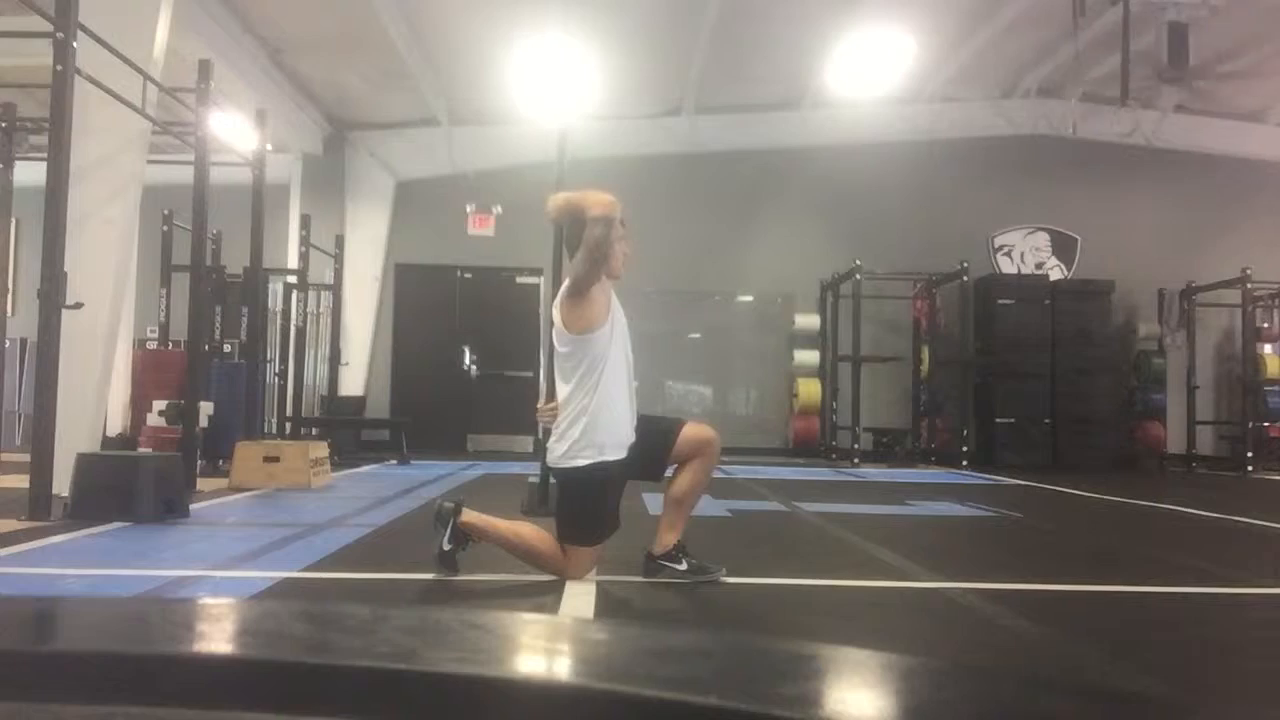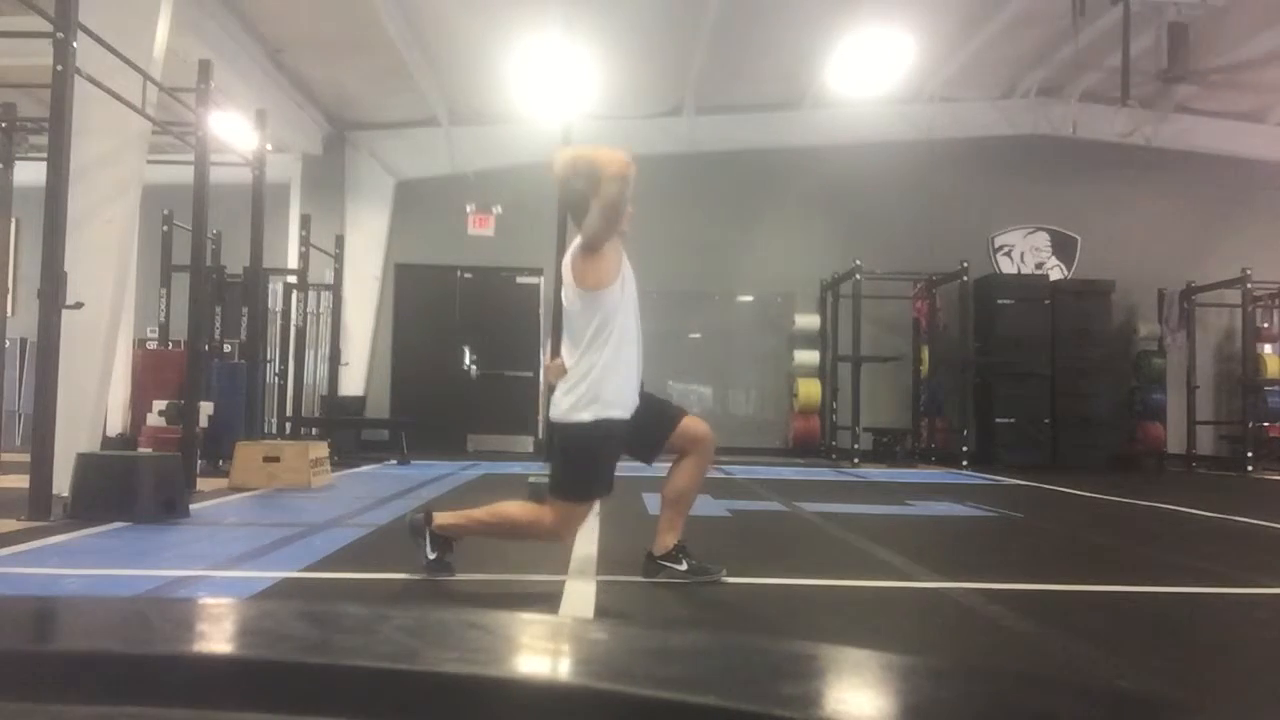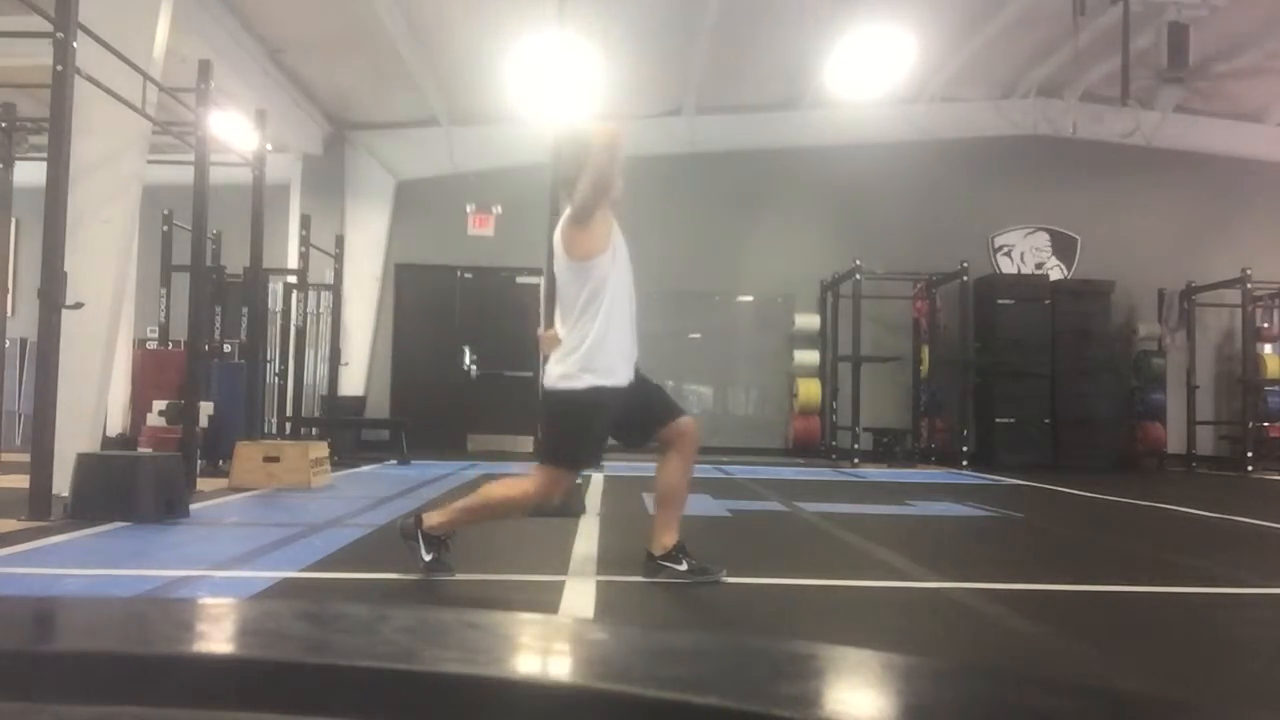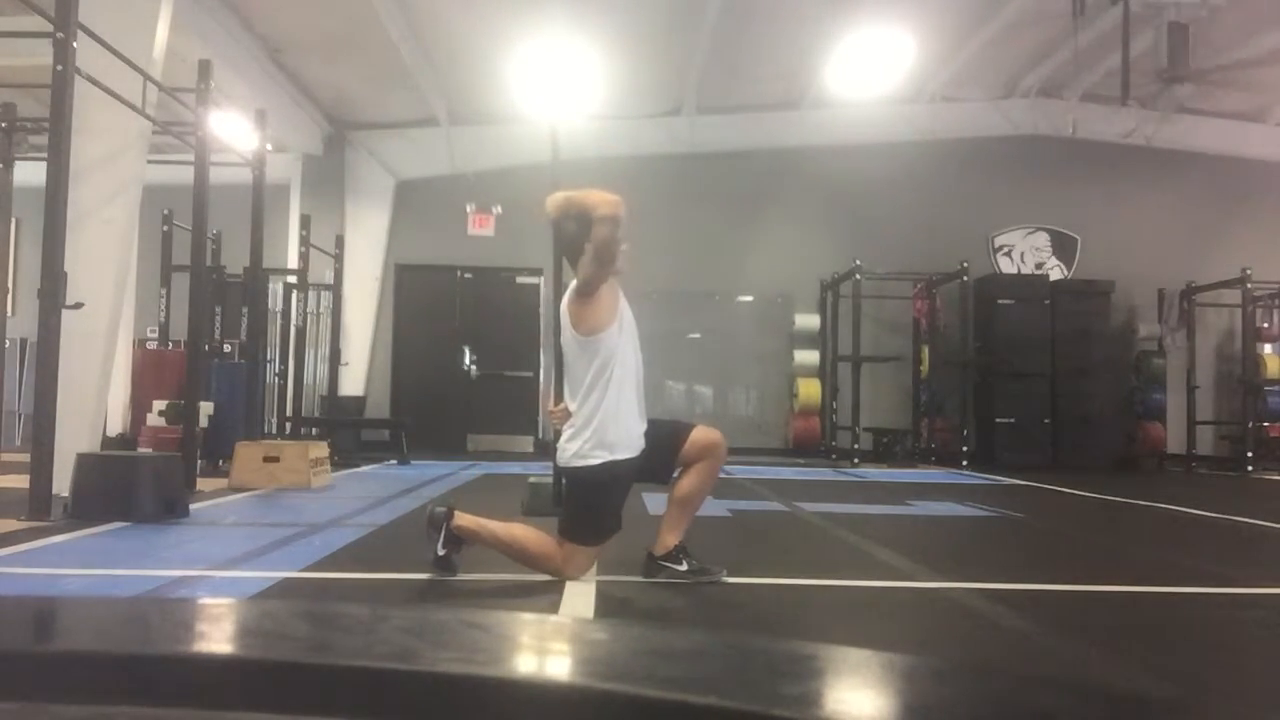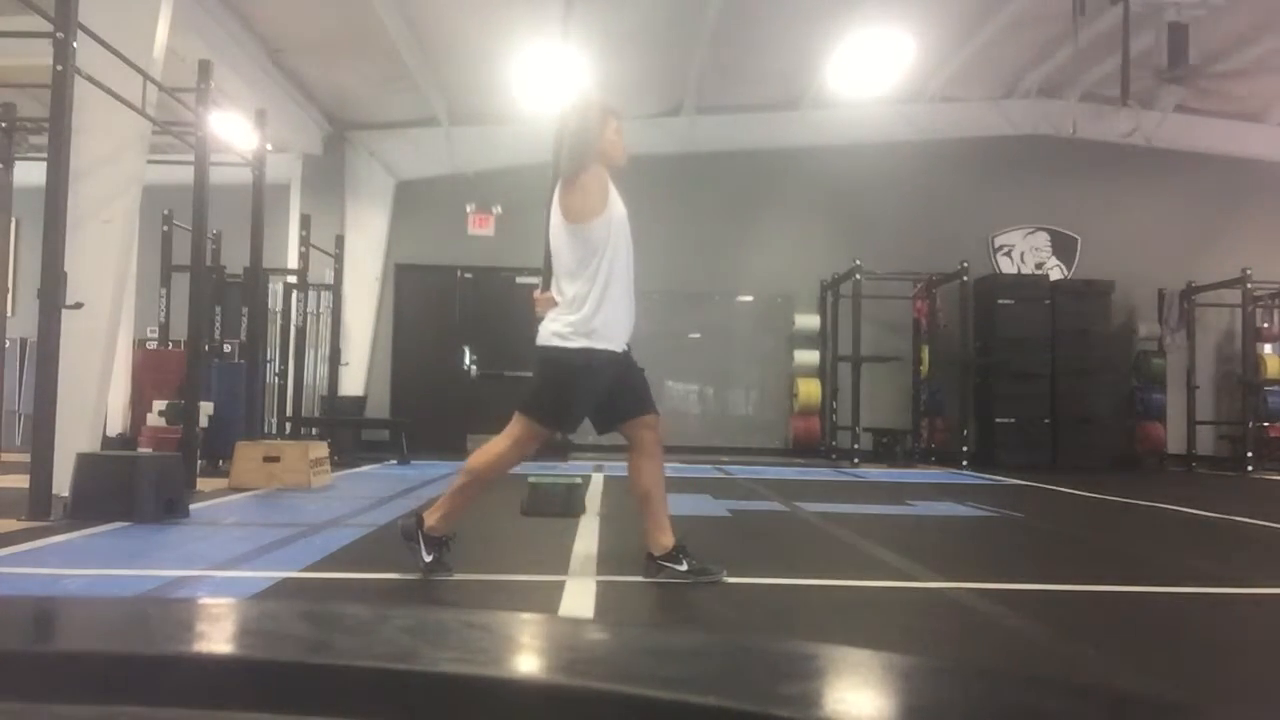
dt=1s
person 1, frame 1
left shoulder: (594, 293)
right shoulder: (583, 291)
right elbow: (604, 209)
right wrist: (564, 205)
left hip: (613, 437)
right hip: (590, 452)
left knee: (705, 442)
right knee: (573, 565)
left ankle: (664, 552)
right ankle: (462, 520)
person 1, frame 2
left shoulder: (600, 254)
right shoulder: (594, 248)
right elbow: (619, 168)
right wrist: (575, 161)
left hip: (615, 402)
right hip: (590, 413)
left knee: (699, 439)
right knee: (557, 523)
left ankle: (665, 553)
right ankle: (438, 524)
person 1, frame 3
left shoulder: (593, 224)
right shoulder: (583, 219)
right elbow: (606, 139)
right wrist: (588, 140)
left hip: (612, 375)
right hip: (583, 383)
left knee: (683, 434)
right knee: (546, 488)
left ankle: (664, 552)
right ankle: (431, 525)
person 1, frame 4
left shoulder: (595, 296)
right shoulder: (590, 293)
right elbow: (609, 210)
right wrist: (564, 203)
left hip: (621, 438)
right hip: (599, 453)
left knee: (711, 445)
right knee: (569, 564)
left ankle: (665, 554)
right ankle: (455, 524)
person 1, frame 5
left shoulder: (593, 188)
right shoulder: (584, 180)
right elbow: (581, 125)
left hip: (604, 345)
right hip: (575, 347)
left knee: (648, 436)
right knee: (518, 442)
left ankle: (664, 554)
right ankle: (429, 526)
